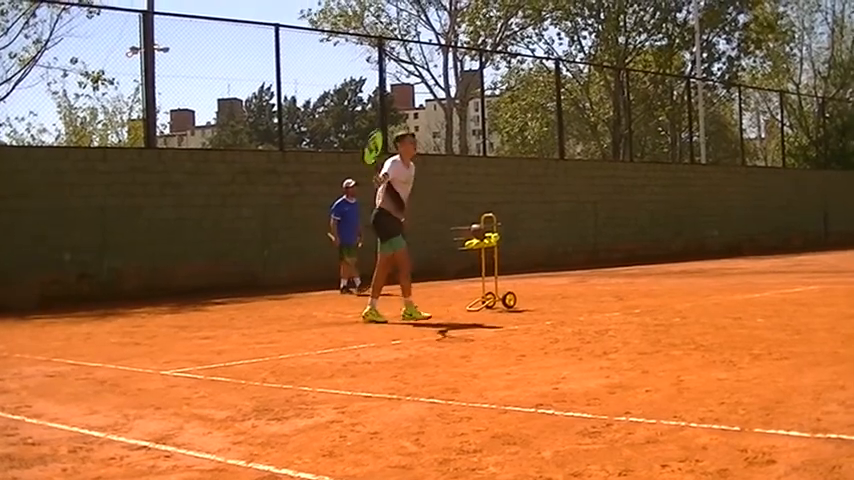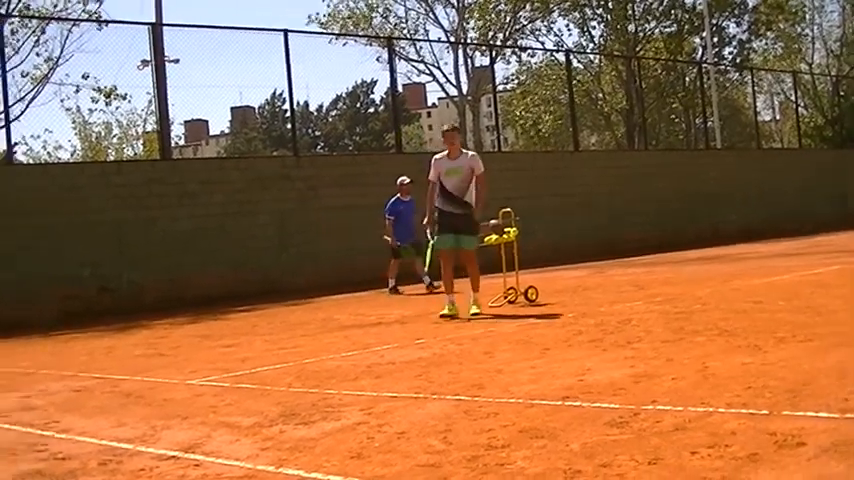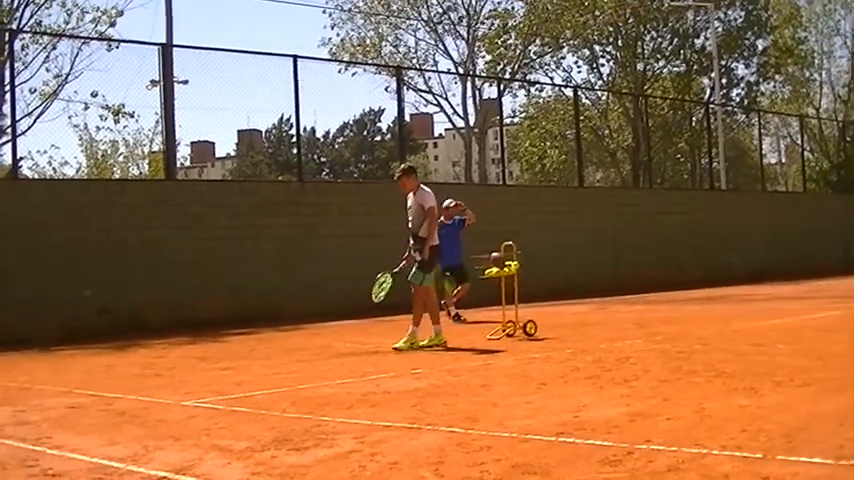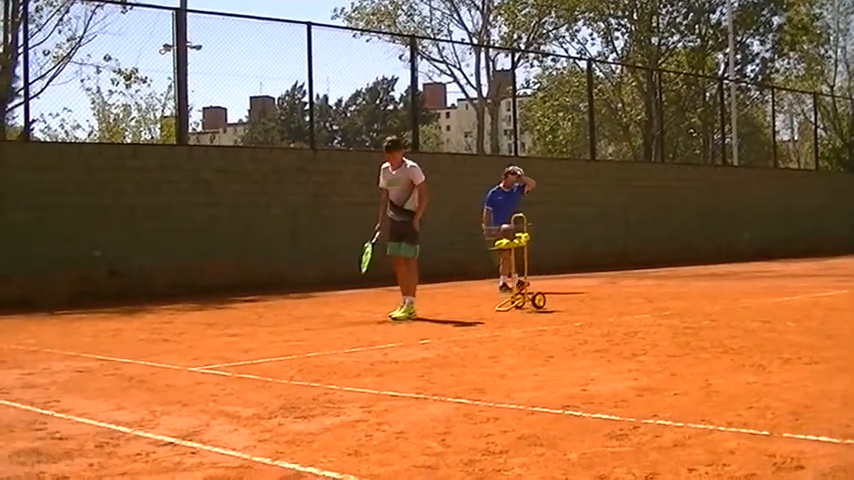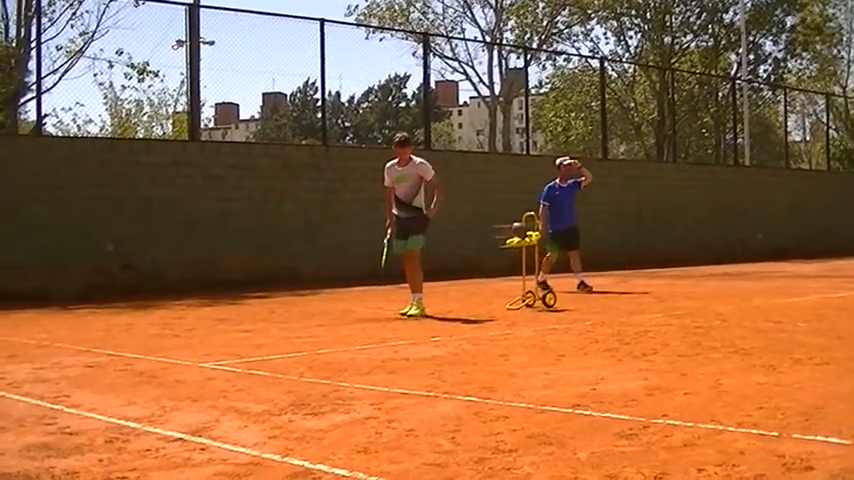
dt=1s
person 1, frame 1
left shoulder: (411, 167)
right shoulder: (393, 164)
right elbow: (381, 180)
left wrist: (403, 216)
right wrist: (380, 180)
left hip: (395, 220)
right hip: (384, 217)
left knee: (384, 266)
right knee: (405, 263)
left ankle: (371, 309)
right ankle: (409, 308)
person 1, frame 2
left shoulder: (471, 158)
right shoulder: (437, 160)
left elbow: (481, 184)
right elbow: (432, 188)
left wrist: (477, 210)
right wrist: (429, 214)
left hip: (466, 213)
right hip: (443, 214)
left knee: (469, 259)
right knee: (445, 259)
left ankle: (475, 301)
right ankle: (450, 304)
person 1, frame 3
left shoulder: (425, 194)
right shoulder: (410, 197)
left elbow: (433, 220)
left wrist: (426, 247)
right wrist: (410, 250)
left hip: (428, 249)
right hip: (418, 249)
left knee: (417, 292)
right knee: (427, 292)
left ankle: (412, 337)
right ankle: (438, 335)
person 1, frame 4
left shoulder: (412, 169)
right shoulder: (384, 170)
left elbow: (423, 195)
left wrist: (416, 219)
right wrist: (381, 221)
left hip: (410, 221)
right hip: (394, 221)
left knee: (409, 262)
right knee: (398, 263)
left ankle: (410, 306)
right ankle: (404, 303)
person 1, frame 5
left shoulder: (420, 165)
right shoulder: (389, 168)
left elbow: (437, 188)
left wrist: (433, 208)
right wrist: (390, 218)
left hip: (417, 217)
right hip: (400, 218)
left knee: (413, 257)
right knee: (406, 260)
left ankle: (419, 302)
right ankle: (414, 301)
person 2, frame 1
left shoulder: (355, 204)
right shoulder: (339, 204)
right elbow: (333, 222)
left wrist: (359, 235)
right wrist: (336, 237)
left hip: (352, 239)
right hip: (343, 239)
left knee: (348, 262)
right knee: (350, 261)
left ankle: (343, 286)
right ankle: (358, 284)
person 2, frame 2
left shoulder: (411, 202)
right shoulder: (393, 203)
right elbow: (388, 222)
left wrist: (415, 233)
right wrist: (391, 238)
left hip: (411, 239)
right hip: (399, 240)
left knee: (418, 259)
right knee: (396, 261)
left ankle: (429, 283)
right ankle: (391, 286)
person 2, frame 3
left shoulder: (457, 222)
right shoulder: (438, 227)
left elbow: (472, 219)
left wrist: (464, 209)
right wrist: (437, 263)
left hip: (458, 262)
right hip: (445, 264)
left knee: (465, 285)
right knee: (448, 288)
left ankle: (447, 303)
right ankle: (454, 313)
person 2, frame 4
left shoulder: (517, 190)
right shoulder: (493, 194)
left elbow: (532, 184)
right elbow: (486, 213)
left wrist: (520, 177)
right wrist: (487, 229)
left hip: (513, 230)
right hip: (500, 230)
left knee: (506, 256)
right knee: (508, 254)
left ankle: (503, 282)
right ankle: (516, 280)
person 2, frame 5
left shoulder: (574, 184)
right shoulder: (550, 188)
left elbow: (589, 178)
right elbow: (543, 209)
left wrist: (579, 167)
right wrist: (542, 226)
left hip: (572, 227)
right hip: (556, 229)
left knee: (574, 253)
right knee: (552, 255)
left ankle: (580, 282)
right ankle: (541, 279)
